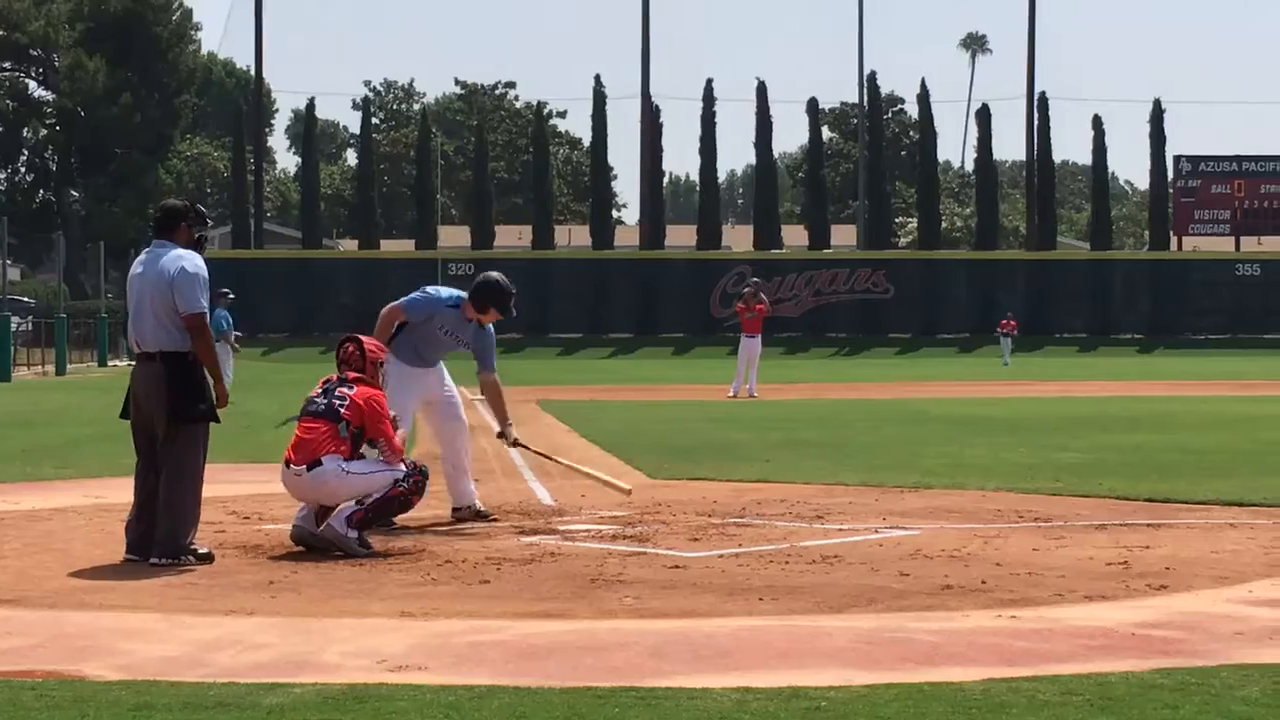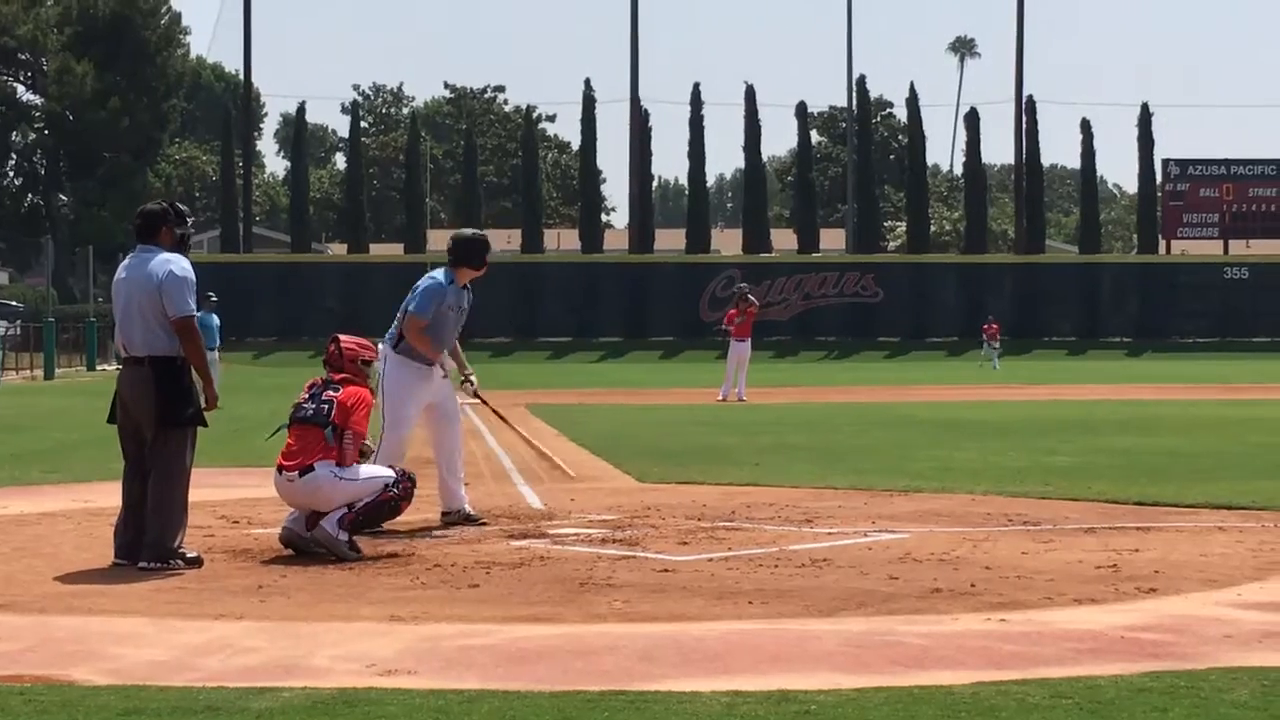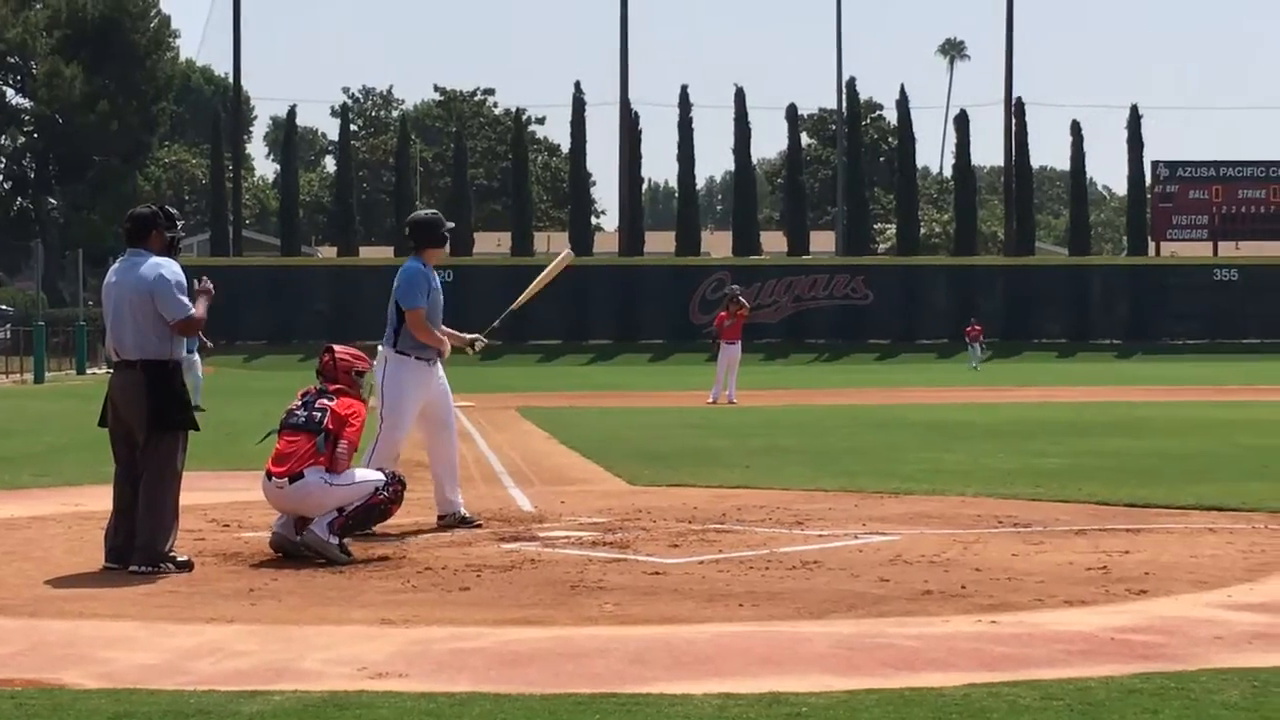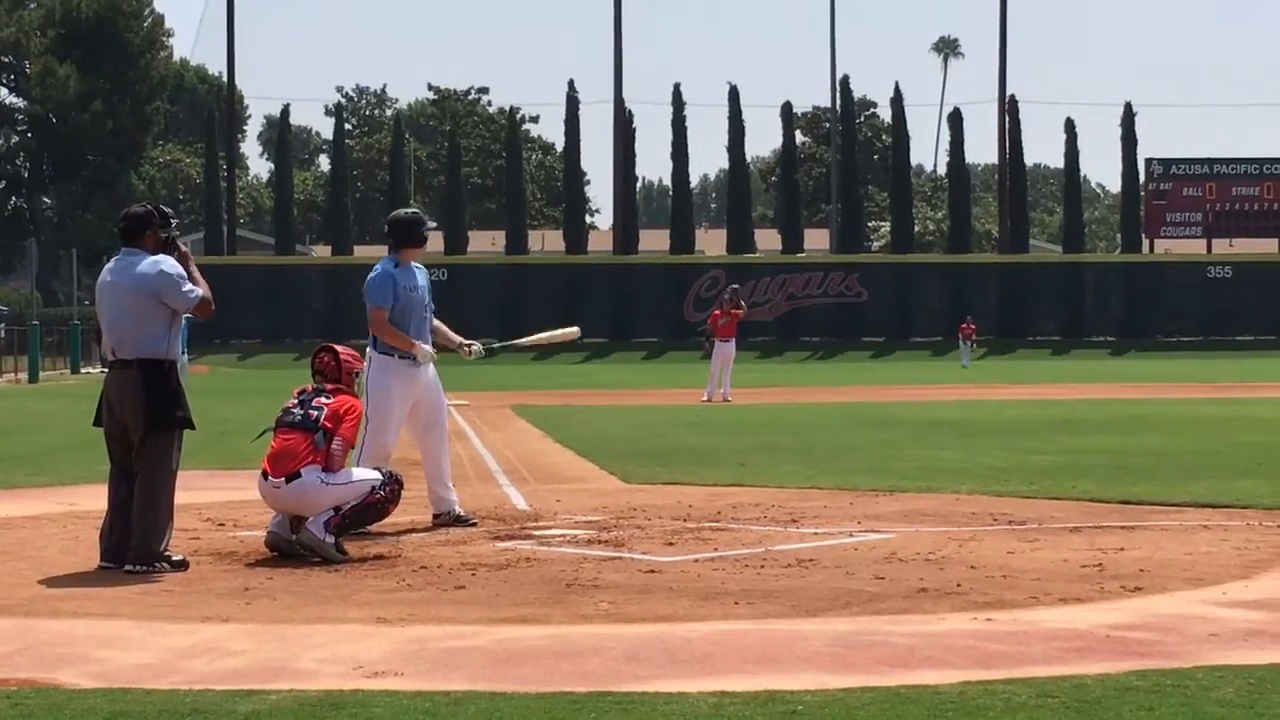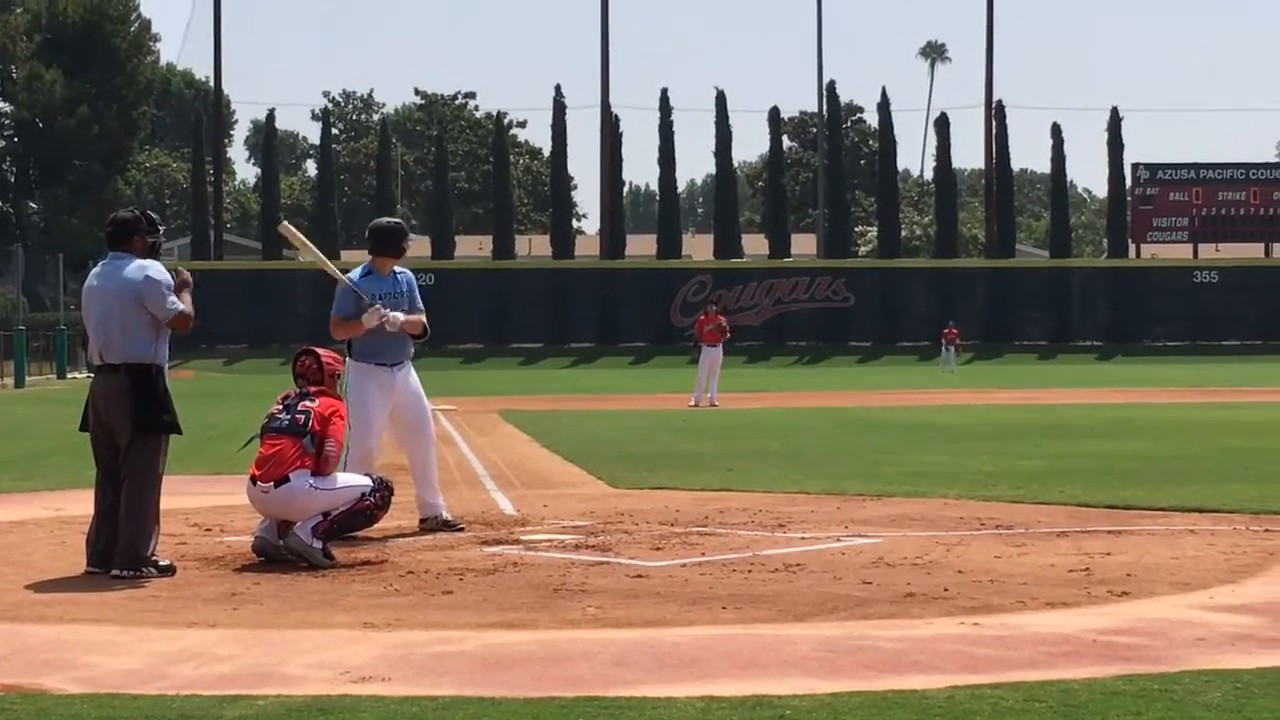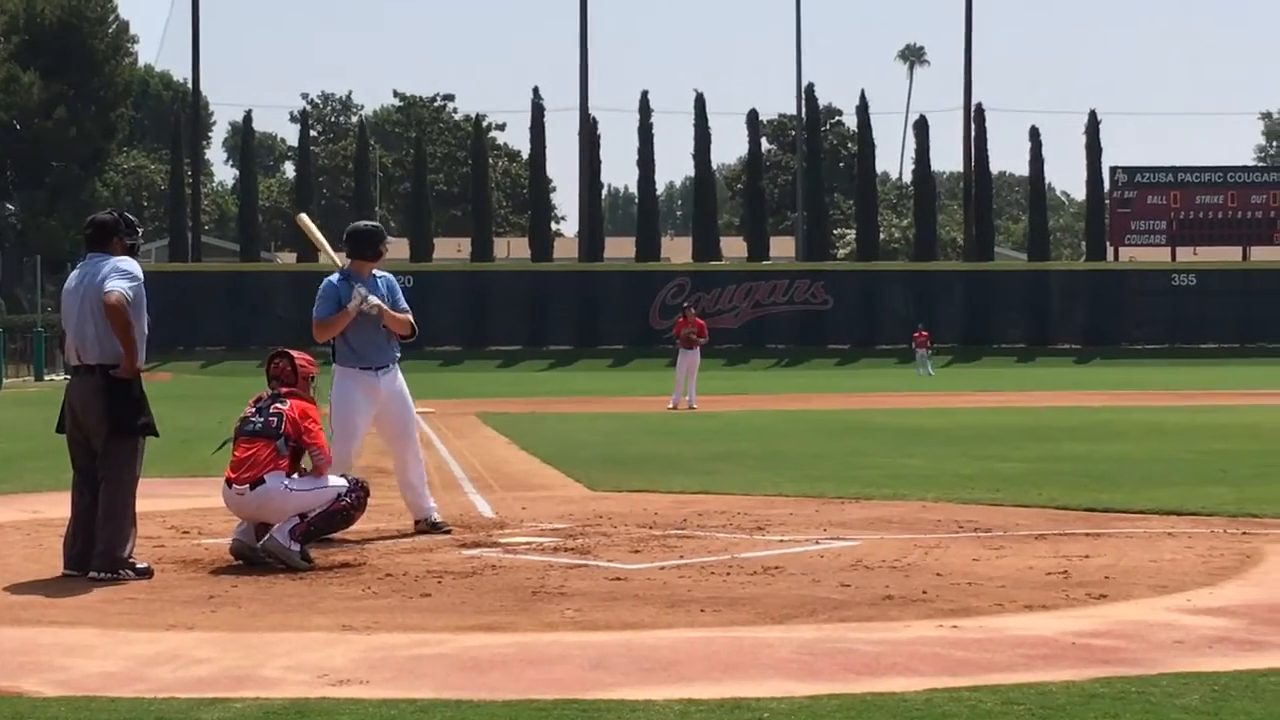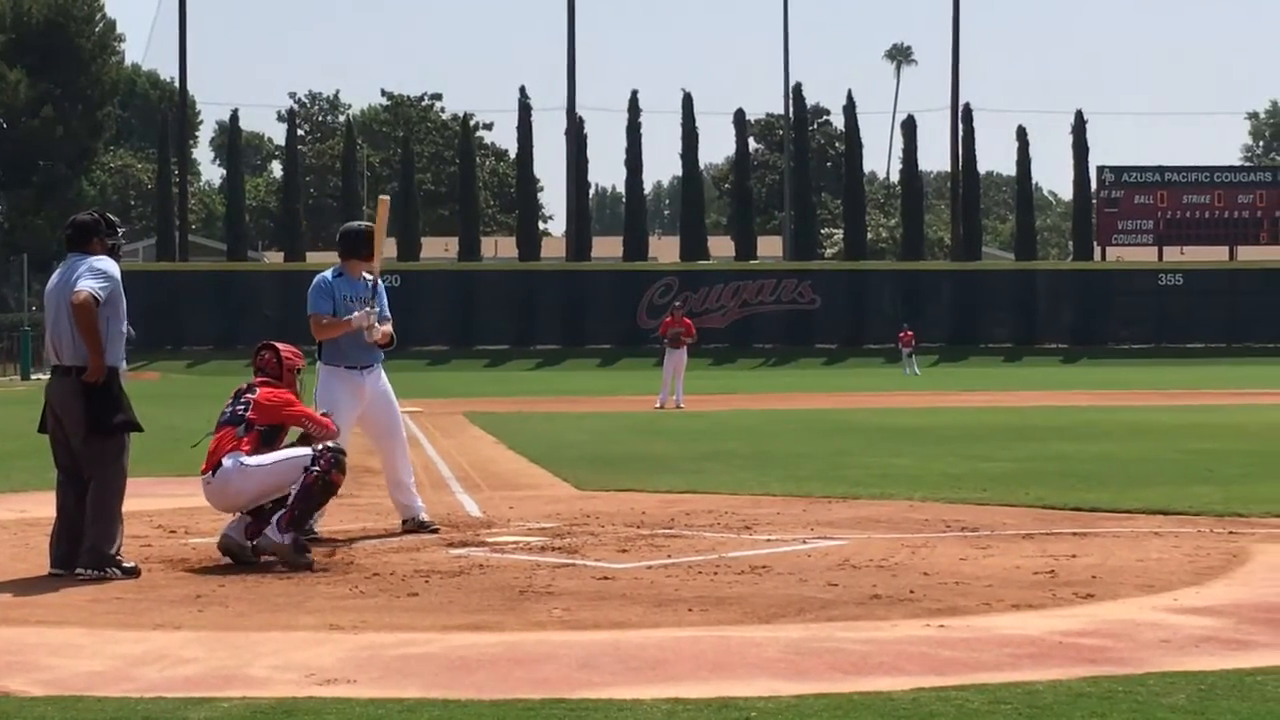
dt=0.5s
person 1, frame 1
left shoulder: (139, 265)
right shoulder: (187, 262)
left elbow: (145, 319)
right elbow: (197, 327)
right wrist: (218, 381)
left hip: (144, 370)
right hip: (177, 372)
left knee: (149, 461)
right knee: (182, 463)
left ankle: (140, 542)
right ankle: (173, 546)
person 1, frame 2
left shoulder: (123, 270)
right shoulder: (174, 266)
left elbow: (128, 324)
right elbow: (186, 330)
right wrist: (207, 382)
left hip: (130, 375)
right hip: (165, 376)
left knee: (137, 465)
right knee: (170, 466)
left ankle: (129, 546)
right ankle: (161, 551)
person 1, frame 3
left shoulder: (113, 273)
right shoulder: (163, 269)
left elbow: (123, 326)
right elbow: (187, 325)
right wrist: (204, 297)
left hip: (121, 378)
right hip: (157, 380)
left knee: (127, 468)
right knee: (160, 470)
left ankle: (119, 550)
right ankle: (152, 554)
person 1, frame 4
left shoulder: (107, 273)
right shoulder: (161, 267)
left elbow: (113, 322)
right elbow: (205, 306)
right wrist: (189, 265)
left hip: (116, 378)
right hip: (152, 380)
left knee: (122, 468)
right knee: (155, 469)
left ankle: (114, 549)
right ankle: (147, 553)
person 1, frame 5
left shoulder: (93, 277)
right shoulder: (148, 272)
left elbow: (98, 327)
right elbow: (182, 321)
right wrist: (184, 288)
left hip: (103, 382)
right hip: (139, 384)
left knee: (109, 473)
right knee: (141, 474)
left ankle: (101, 554)
right ankle: (134, 558)
person 1, frame 6
left shoulder: (73, 278)
right shoulder: (124, 267)
left elbow: (73, 329)
right elbow: (114, 303)
right wrist: (130, 353)
left hip: (79, 383)
right hip: (114, 384)
left knee: (86, 475)
right knee: (118, 475)
left ankle: (79, 557)
right ankle: (111, 560)
person 1, frame 7
left shoulder: (56, 277)
right shoulder: (101, 267)
left elbow: (62, 326)
right elbow: (81, 302)
right wrist: (98, 358)
left hip: (60, 383)
right hip: (93, 384)
left knee: (71, 474)
right knee: (107, 472)
left ankle: (65, 555)
right ankle: (98, 558)
person 2, frame 1
left shoulder: (483, 332)
right shoulder: (436, 300)
left elbow: (488, 380)
right elbow: (389, 315)
left wrist: (506, 424)
left hip: (433, 371)
right hip: (399, 367)
left knee: (457, 430)
left ankle: (465, 503)
person 2, frame 2
left shoulder: (465, 292)
right shoulder: (435, 284)
right elbow: (411, 329)
left wrist: (464, 371)
right wrist: (440, 358)
left hip: (432, 368)
right hip: (401, 365)
left knee: (450, 431)
right knee: (397, 437)
left ankle: (454, 506)
person 2, frame 3
left shoulder: (429, 272)
right shoulder: (414, 272)
right elbow: (416, 325)
left wrist: (462, 339)
right wrist: (443, 343)
left hip: (430, 367)
right hip: (401, 366)
left knee: (445, 436)
right knee: (390, 438)
left ankle: (450, 509)
person 2, frame 4
left shoulder: (420, 272)
right shoulder: (384, 275)
right elbow: (377, 325)
left wrist: (458, 342)
right wrist: (416, 347)
left hip: (422, 368)
right hip: (389, 367)
left knee: (435, 435)
right knee: (378, 440)
left ankle: (445, 507)
person 2, frame 5
left shoulder: (405, 278)
right shoulder: (354, 282)
left elbow: (421, 325)
right elbow: (337, 330)
left wrist: (401, 319)
right wrist: (365, 322)
left hip: (403, 372)
right hip: (367, 375)
left knee: (422, 440)
right knee: (363, 447)
left ankle: (432, 511)
person 2, frame 6
left shoulder: (387, 281)
right shoulder: (333, 286)
left elbow: (408, 330)
right elbow: (320, 334)
left wrist: (381, 309)
right wrist: (352, 308)
left hip: (390, 377)
right hip: (352, 379)
left knee: (408, 446)
right knee: (342, 452)
left ankle: (425, 514)
person 2, frame 7
left shoulder: (374, 285)
right shoulder: (325, 283)
left elbow: (388, 336)
right elbow: (319, 331)
left wrist: (378, 332)
right wrist: (354, 320)
left hip: (374, 376)
right hip: (337, 378)
left knee: (395, 443)
left ankle: (411, 512)
person 3, frame 1
left shoulder: (326, 384)
right shoulder: (371, 395)
right elbow: (392, 455)
left wrist: (381, 427)
right wrist: (399, 436)
left hip: (291, 476)
right hip: (322, 476)
left knee: (350, 464)
right knee: (414, 476)
left ankle: (307, 523)
right ankle: (346, 526)
person 3, frame 2
left shoulder: (313, 388)
right shoulder: (359, 393)
right elbow: (348, 452)
left wrist: (359, 450)
left hip: (283, 482)
right hip: (316, 481)
left knee: (332, 478)
right knee: (402, 483)
left ankle: (297, 525)
right ankle: (336, 527)
person 3, frame 3
left shoulder: (305, 397)
right shoulder: (353, 406)
left elbow: (300, 447)
right elbow: (341, 462)
left hip: (271, 488)
right hip: (305, 488)
right knee: (392, 485)
left ankle: (286, 530)
right ankle: (326, 531)
person 3, frame 4
left shoulder: (299, 397)
right shoulder: (349, 403)
left elbow: (292, 446)
right elbow: (336, 457)
right wrist: (331, 488)
left hip: (268, 488)
right hip: (302, 487)
right knee: (389, 485)
left ankle: (281, 529)
right ankle: (323, 529)
person 3, frame 5
left shoulder: (283, 402)
right shoulder: (332, 405)
left elbow: (279, 451)
right elbow: (330, 458)
right wrist: (319, 480)
left hip: (256, 493)
right hip: (291, 492)
right knee: (380, 491)
left ankle: (269, 534)
right ankle: (311, 534)
person 3, frame 6
left shoulder: (255, 405)
right shoulder: (303, 408)
right elbow: (322, 463)
left wrist: (299, 473)
right wrist: (309, 474)
left hip: (232, 496)
right hip: (265, 494)
right knee: (356, 492)
left ankle: (246, 536)
right ankle: (288, 537)
person 3, frame 7
left shoulder: (243, 396)
right shoulder: (277, 396)
right elbow: (328, 431)
left wrist: (300, 443)
right wrist: (323, 421)
left hip: (214, 487)
right hip: (234, 474)
left knee: (294, 486)
right knee: (331, 458)
left ankle: (238, 534)
right ankle: (281, 533)
